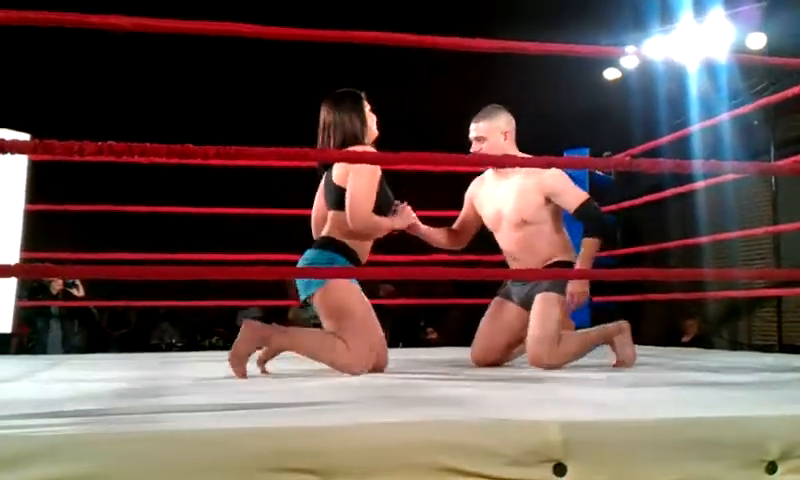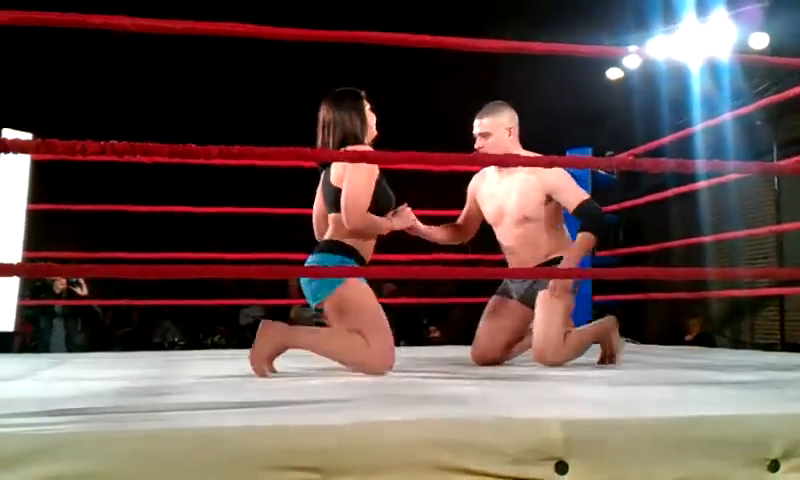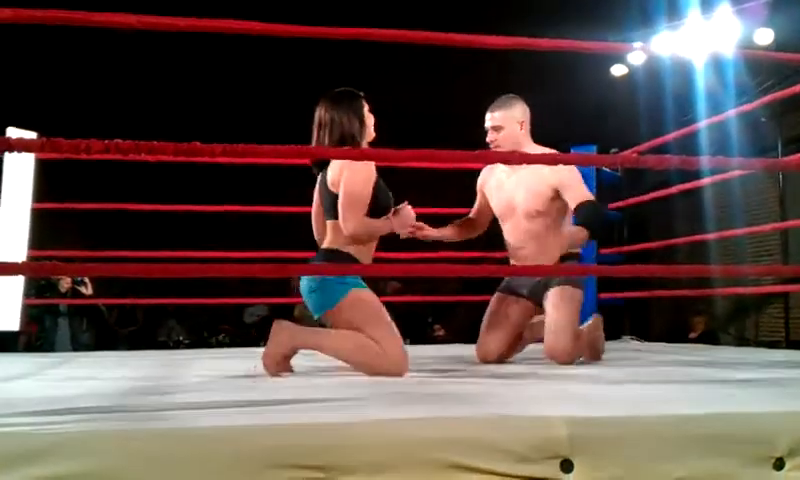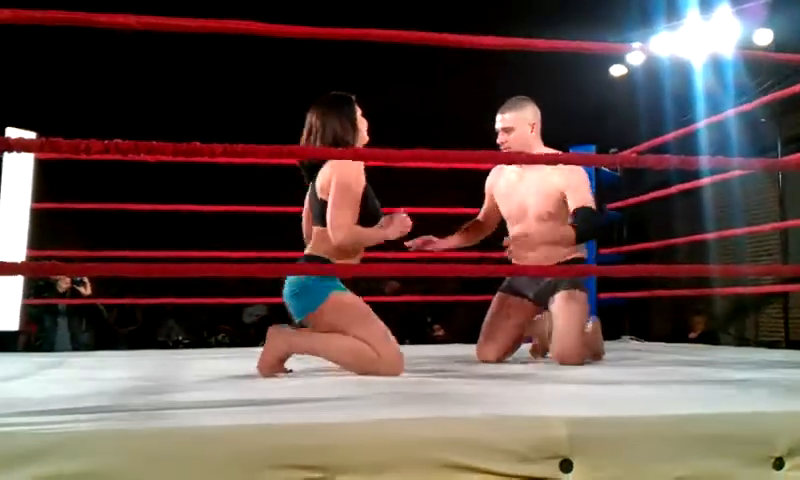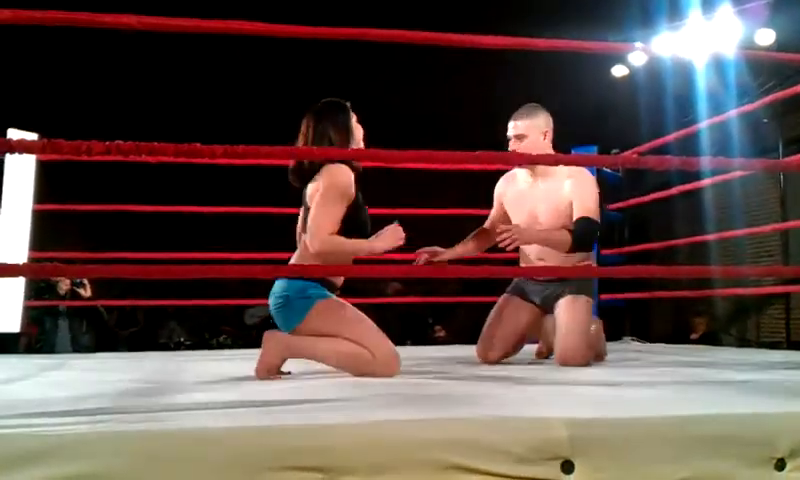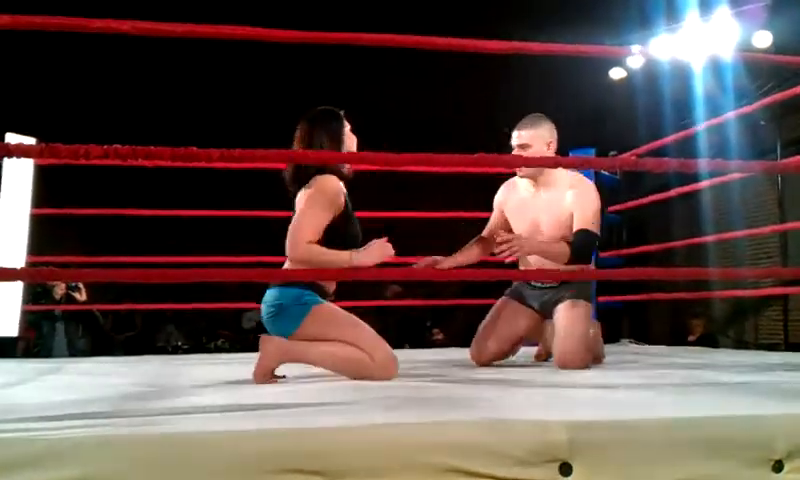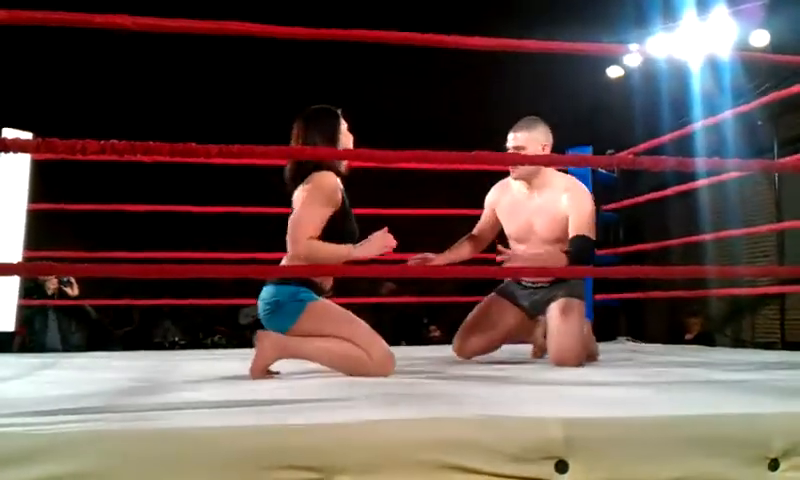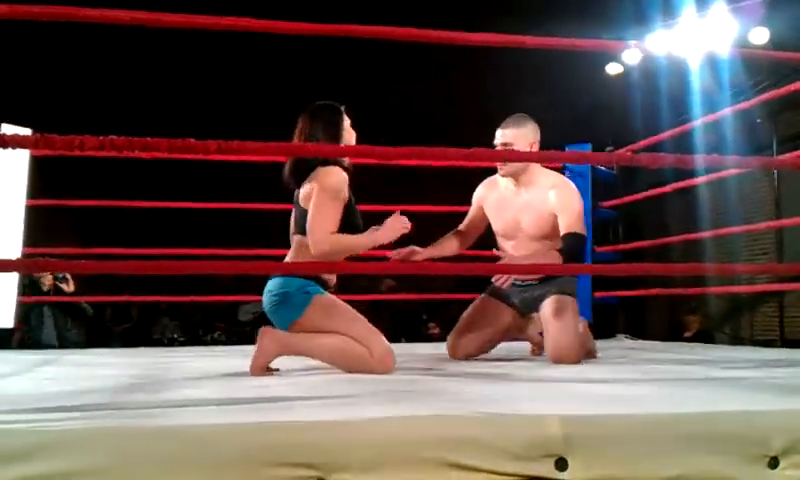
dt=0.1s
person 1, frame 1
left shoulder: (336, 165)
right shoulder: (364, 154)
right elbow: (356, 221)
left wrist: (382, 226)
right wrist: (394, 221)
left hip: (323, 261)
right hip: (328, 264)
left knee: (376, 360)
right knee: (357, 360)
left ankle: (282, 337)
right ankle: (265, 333)
person 1, frame 2
left shoulder: (334, 165)
right shoulder: (360, 154)
right elbow: (352, 220)
left wrist: (385, 224)
right wrist: (394, 222)
left hip: (327, 264)
right hip: (337, 266)
left knee: (383, 357)
right knee: (378, 360)
left ankle: (289, 336)
right ankle: (279, 334)
person 1, frame 3
left shoulder: (332, 164)
right shoulder: (357, 158)
right elbow: (353, 226)
left wrist: (387, 222)
right wrist: (394, 223)
left hip: (328, 276)
right hip: (335, 277)
left knee: (388, 354)
right knee: (394, 361)
left ankle: (299, 336)
right ankle: (296, 336)
person 1, frame 4
left shoulder: (324, 168)
right shoulder: (348, 164)
right elbow: (342, 237)
left wrist: (378, 230)
right wrist: (386, 232)
left hip: (309, 281)
right hip: (318, 282)
left knee: (378, 352)
right knee: (390, 362)
left ankle: (294, 339)
right ankle: (290, 340)
person 1, frame 5
left shoulder: (324, 175)
right shoulder: (338, 174)
right elbow: (317, 245)
left wrist: (371, 243)
right wrist: (375, 244)
left hip: (302, 292)
right hip: (300, 293)
left knee: (379, 353)
right knee: (386, 362)
left ankle: (290, 340)
right ankle: (287, 344)
person 1, frame 6
left shoulder: (314, 184)
right shoulder: (328, 185)
right elbow: (297, 250)
left wrist: (359, 255)
right wrist: (361, 258)
left hip: (292, 298)
right hip: (294, 300)
left knee: (370, 353)
right knee: (384, 364)
left ankle: (285, 345)
right ankle: (284, 349)
person 1, frame 7
left shoulder: (310, 181)
right shoulder: (325, 181)
right elbow: (300, 247)
left wrist: (361, 247)
right wrist: (362, 250)
left hip: (285, 297)
right hip: (291, 298)
left knee: (370, 352)
right knee: (381, 361)
left ankle: (280, 341)
right ankle: (280, 344)
person 1, frame 8
left shoulder: (313, 177)
right shoulder: (332, 176)
right elbow: (321, 246)
left wrist: (371, 237)
right wrist: (379, 236)
left hip: (289, 290)
right hip: (297, 291)
left knee: (369, 349)
right knee: (381, 359)
left ankle: (283, 337)
right ankle: (282, 341)
person 2, frame 1
left shoulder: (541, 175)
right shoulder: (478, 188)
left elbow: (594, 219)
right elbow: (457, 237)
right wrist: (419, 229)
left hip: (555, 276)
right hip: (517, 284)
left knee: (541, 358)
right knee: (482, 356)
left ankle: (612, 331)
right ankle: (546, 333)
person 2, frame 2
left shoulder: (543, 172)
right shoulder: (480, 183)
left elbow: (593, 218)
right elbow: (461, 232)
left wrist: (568, 265)
right wrist: (420, 229)
right hip: (515, 280)
left knee: (547, 354)
right knee: (482, 355)
left ankle: (603, 328)
right ankle: (543, 330)
person 2, frame 3
left shoulder: (556, 168)
right shoulder: (489, 176)
left elbow: (593, 218)
right elbow: (475, 223)
left wrist: (557, 247)
right wrist: (434, 233)
right hip: (518, 276)
left knee: (561, 353)
right knee: (488, 353)
left ankle: (591, 329)
right ankle: (542, 327)
person 2, frame 4
left shoulder: (565, 171)
right shoulder: (498, 177)
left elbow: (589, 225)
right elbow: (483, 225)
left wrist: (539, 238)
right wrist: (443, 243)
right hip: (521, 277)
left knee: (567, 354)
right knee: (487, 354)
left ankle: (589, 332)
right ankle: (541, 326)
person 2, frame 5
left shoulder: (578, 179)
right shoulder: (507, 184)
left elbow: (585, 239)
right elbow: (488, 233)
left wrist: (533, 236)
right wrist: (448, 253)
left hip: (572, 280)
right hip: (528, 283)
left knee: (570, 356)
right knee: (487, 354)
left ankle: (592, 332)
right ankle: (540, 326)
person 2, frame 6
left shoulder: (580, 190)
right shoulder: (508, 192)
left elbow: (584, 251)
right elbow: (488, 240)
left wrist: (532, 246)
right wrist: (448, 262)
left hip: (571, 285)
right hip: (527, 287)
left knee: (569, 359)
right knee: (481, 354)
left ankle: (590, 336)
right ankle: (540, 330)
person 2, frame 7
left shoulder: (574, 194)
right shoulder: (500, 193)
left elbow: (582, 255)
right elbow: (478, 239)
left wrist: (530, 259)
right wrist: (438, 259)
left hip: (562, 285)
right hip: (518, 287)
left knee: (566, 357)
right knee: (464, 347)
left ankle: (584, 334)
right ankle: (531, 331)
person 2, frame 8
left shoulder: (561, 191)
right shoulder: (487, 190)
left elbow: (575, 252)
right elbow: (464, 235)
left wrist: (525, 261)
right wrist: (424, 253)
left hip: (552, 283)
right hip: (508, 286)
left knee: (563, 354)
right knee: (457, 349)
left ankle: (579, 331)
right ankle: (525, 327)
